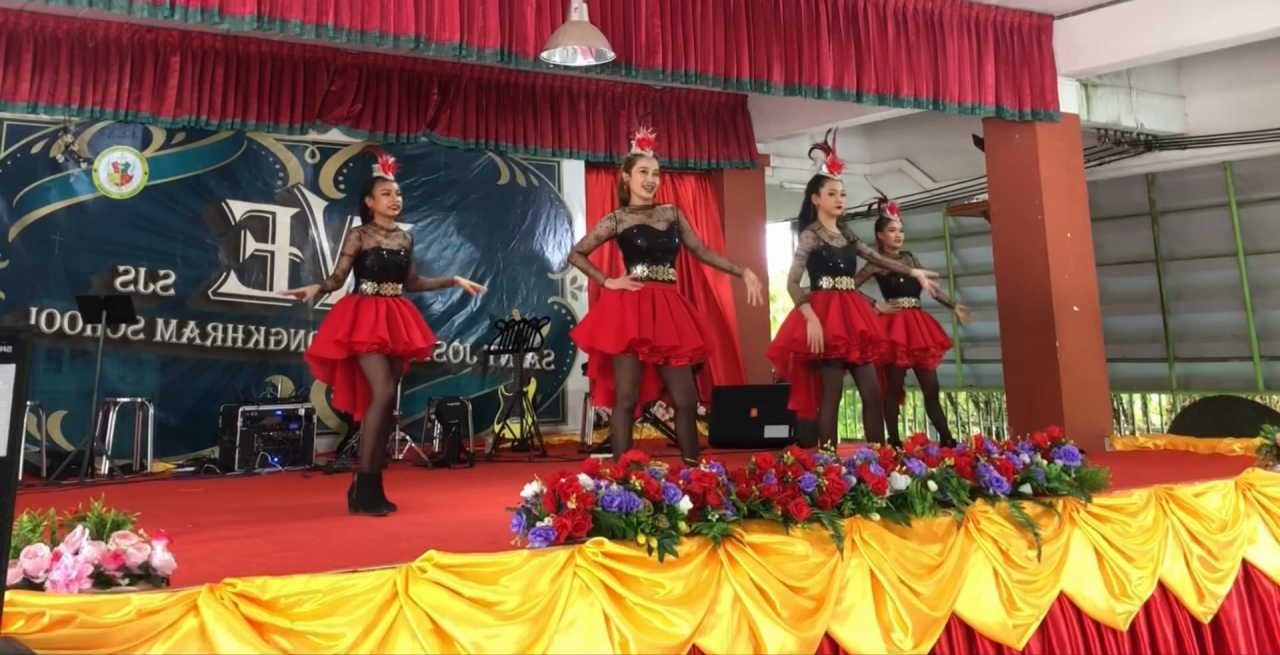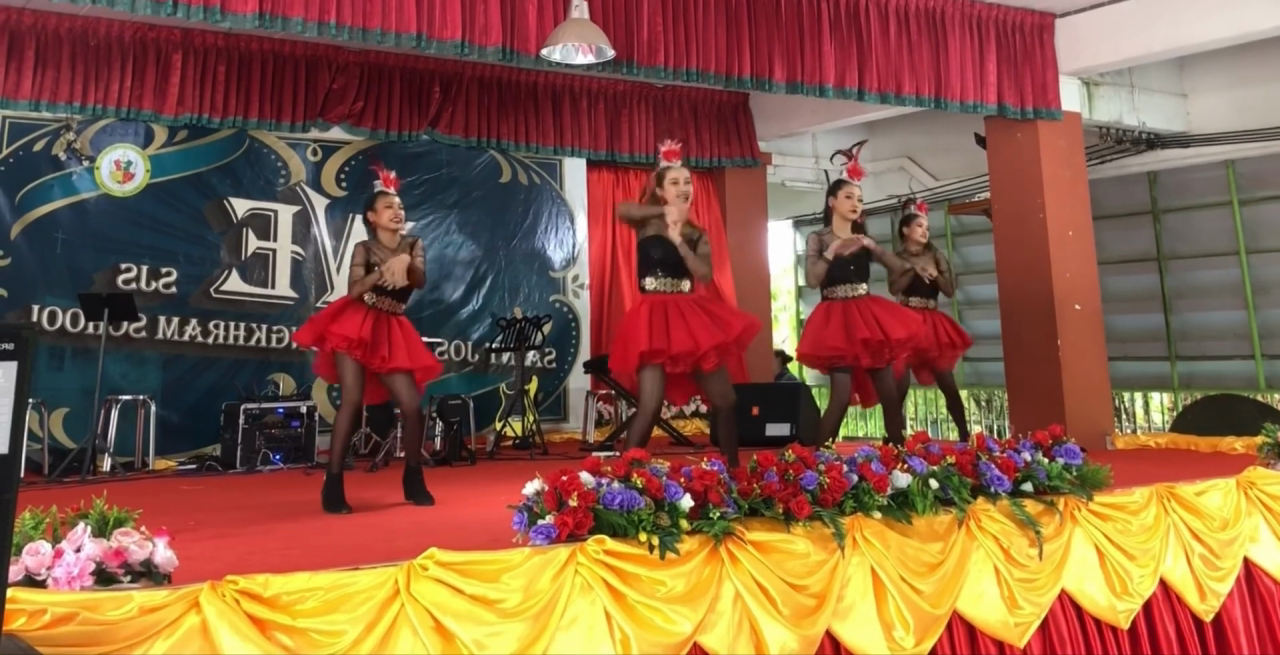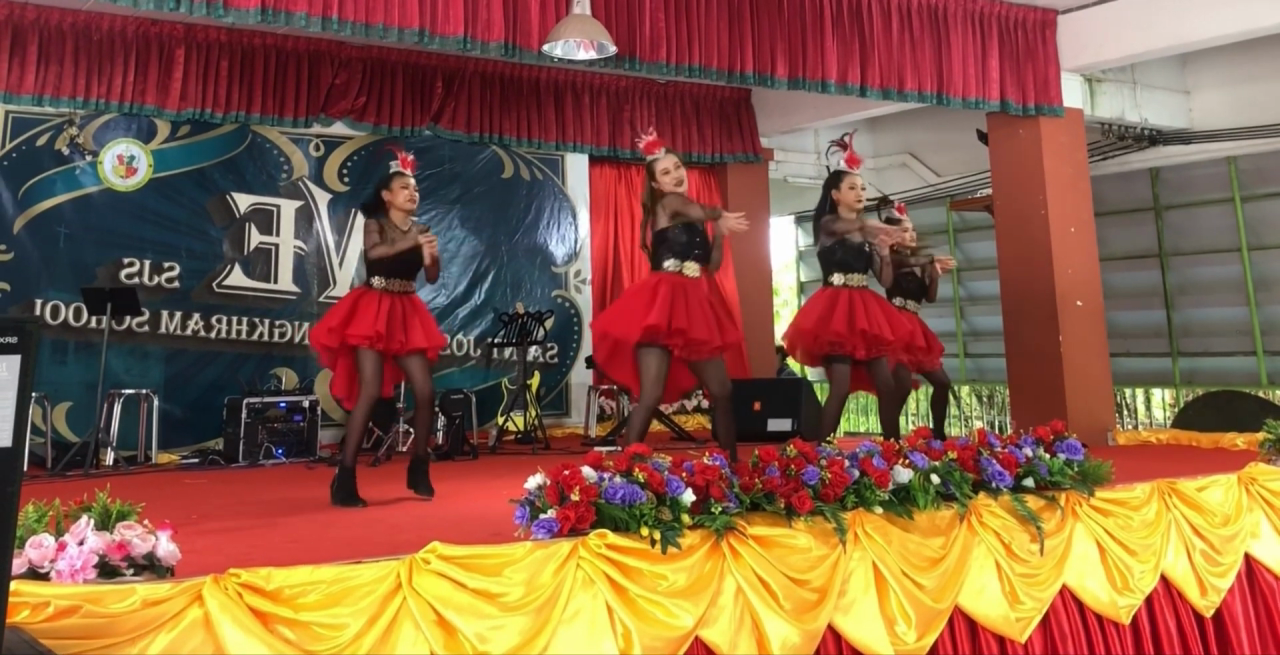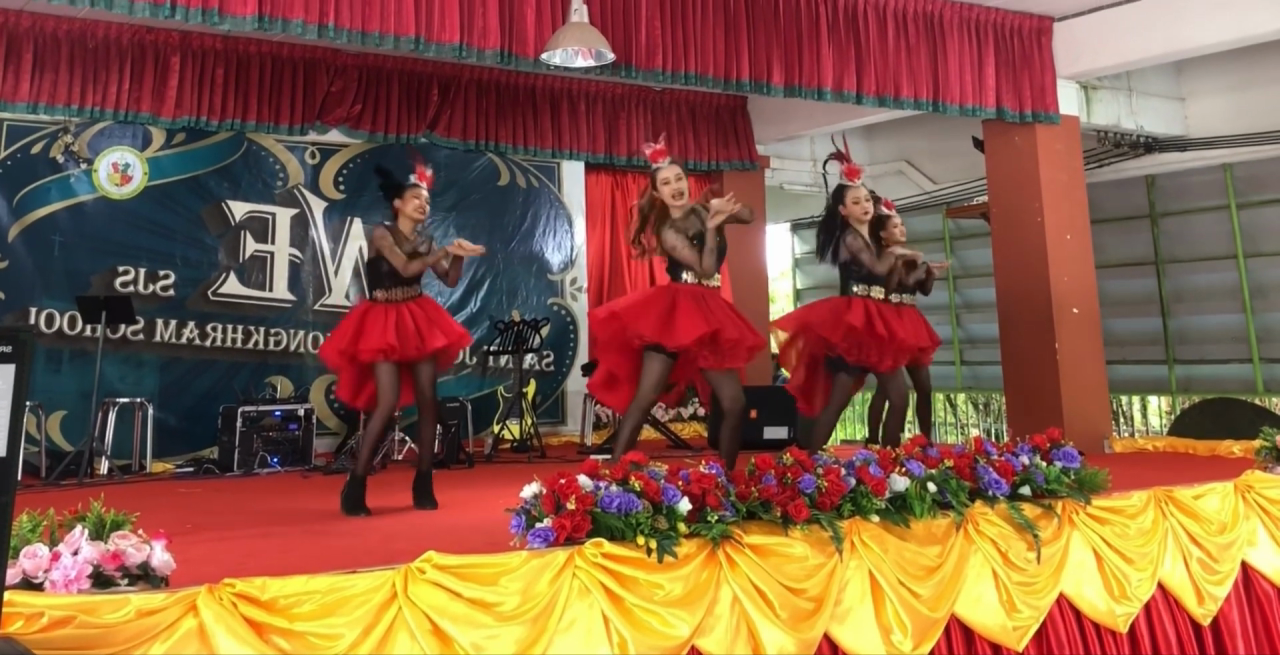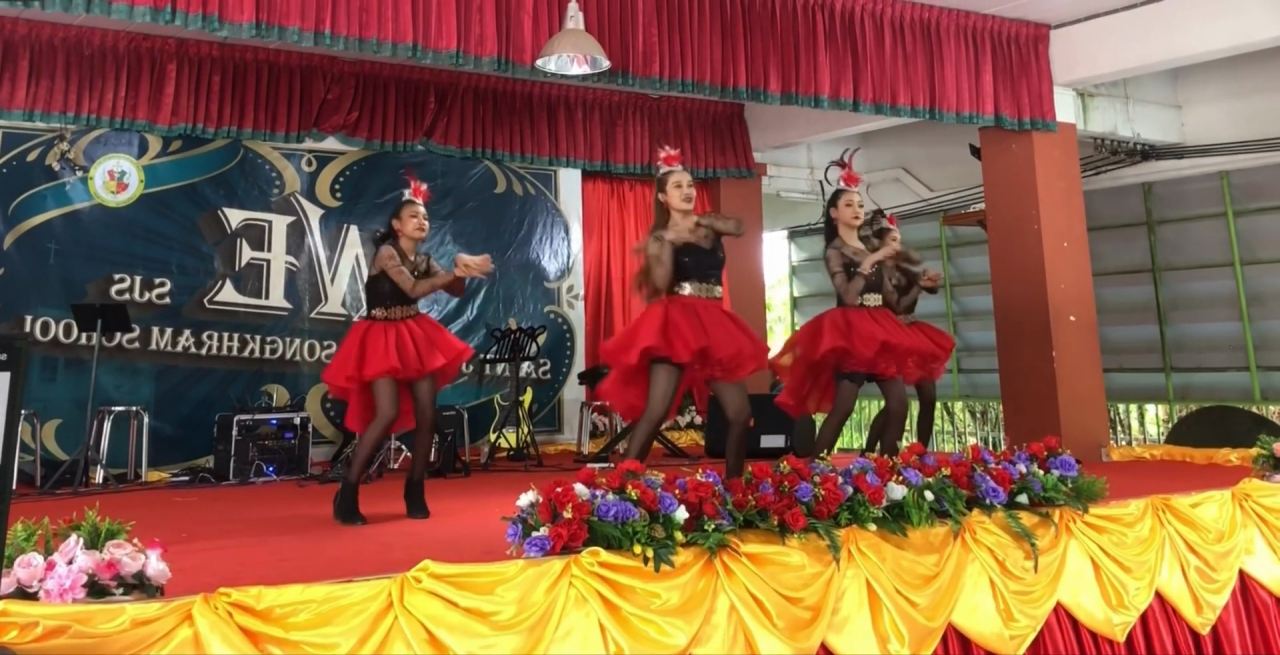
dt=1s
person 1, frame 1
left shoulder: (405, 238)
right shoulder: (358, 235)
left elbow: (413, 281)
right elbow: (337, 278)
left wrist: (455, 281)
right wrist: (316, 289)
left hip: (397, 320)
right hip: (364, 318)
left knee: (389, 402)
right knee: (381, 396)
left ankle: (374, 485)
right ankle: (361, 488)
person 1, frame 2
left shoulder: (414, 245)
right shoulder: (363, 249)
left elbow: (420, 283)
right elbow: (354, 289)
left wrist: (406, 268)
right wrist: (383, 272)
left hip: (393, 332)
right hip: (356, 325)
left knee: (413, 408)
right knee: (352, 402)
left ankle: (413, 478)
right ankle: (333, 485)
person 1, frame 3
left shoulder: (421, 231)
right shoulder: (374, 225)
left elbow: (431, 276)
right elbow: (374, 252)
left wrist: (431, 253)
right wrist: (414, 241)
left hip: (406, 316)
right hip: (373, 311)
left knee: (425, 394)
right knee: (370, 394)
left ankle: (418, 470)
right ankle: (345, 478)
person 1, frame 4
left shoulder: (426, 242)
right shoulder: (381, 234)
left elbow: (450, 281)
right elbow: (406, 269)
left wrist: (457, 255)
right wrist: (446, 252)
left hip: (416, 319)
right hip: (381, 320)
left knee: (427, 400)
right knee: (387, 403)
left ankle: (423, 482)
right ankle: (355, 485)
person 1, frame 5
left shoulder: (423, 258)
right shoulder: (387, 251)
left elbow: (456, 292)
right elbow: (412, 288)
left wrist: (464, 270)
right wrist: (452, 273)
left hip: (417, 337)
right hip: (384, 338)
left knee: (425, 417)
right knee: (387, 416)
left ankle: (415, 491)
right ankle: (347, 492)
person 2, frame 1
left shoulder: (672, 214)
right shoulder: (616, 220)
left elbow: (701, 251)
right elbow: (577, 254)
left wrist: (742, 271)
right wrist: (608, 281)
left hip: (670, 310)
right hip: (631, 311)
left knee: (686, 401)
right knee: (626, 400)
person 2, frame 2
left shoulder: (698, 233)
right shoulder: (647, 223)
left elbow: (704, 275)
right elbow: (622, 211)
left wrist: (679, 240)
right wrist: (663, 213)
left hip: (692, 317)
right hip: (652, 320)
left knee: (725, 403)
right knee: (650, 407)
person 2, frame 3
left shoulder: (693, 212)
right shoulder: (667, 205)
left elbow: (713, 264)
right elbow: (704, 211)
left wrist: (722, 228)
right wrist: (719, 218)
left hip: (695, 304)
right hip: (663, 304)
left knee: (722, 392)
right knee: (651, 398)
person 2, frame 4
left shoulder: (705, 209)
right shoulder: (666, 231)
left elbow: (747, 215)
right elbow: (701, 267)
left wrist: (720, 208)
right wrist: (712, 225)
left hip: (712, 316)
right hip: (675, 311)
left knee: (735, 405)
right knee: (642, 402)
person 2, frame 5
left shoulder: (708, 221)
right shoulder: (659, 238)
left elbow: (739, 227)
right elbow: (661, 286)
left wrist: (698, 222)
right wrist: (667, 242)
left hip: (714, 324)
right hip: (676, 323)
left knee: (739, 415)
right knee: (655, 413)
person 3, frame 1
left shoulder: (846, 236)
right shoulder: (809, 235)
left elbow: (877, 259)
right elbow: (792, 283)
left wrist: (914, 272)
right wrist: (811, 318)
left hip: (854, 314)
right hip: (826, 318)
left knee: (873, 393)
right knee: (831, 395)
person 3, frame 2
left shoulder: (865, 240)
right shoulder: (818, 239)
left elbow: (899, 268)
right elbow: (812, 279)
left wrist: (871, 245)
right wrist: (832, 249)
left hip: (870, 316)
right hip: (836, 321)
left knee: (891, 395)
right knee: (841, 398)
person 3, frame 3
left shoulder: (867, 237)
right shoulder: (830, 223)
left elbow: (886, 282)
right elbow: (858, 225)
left wrist: (885, 253)
right wrist: (881, 229)
left hip: (866, 310)
right hip: (837, 311)
left knee: (887, 387)
right knee: (840, 390)
person 3, frame 4
left shoulder: (872, 241)
right shoulder: (848, 238)
left elbow: (888, 284)
right elbow: (879, 268)
left wrist: (898, 258)
right wrist: (900, 253)
left hip: (876, 321)
right hip: (851, 321)
left knee: (899, 398)
right knee: (836, 400)
person 3, frame 5
left shoulder: (868, 246)
right shoulder: (835, 250)
left elbow: (889, 298)
right elbow: (849, 295)
left wrist: (889, 253)
right wrist: (870, 261)
left hip: (878, 328)
right hip: (850, 328)
left knee: (898, 405)
right knee: (842, 407)
person 4, frame 1
left shoulder: (910, 259)
right shoulder: (876, 263)
right elbow: (852, 286)
left wrist: (954, 305)
right wrist: (875, 303)
left hip: (919, 323)
right hip: (894, 325)
left knee: (931, 387)
right knee: (895, 388)
left ankle: (946, 438)
right ankle: (894, 441)
person 4, frame 2
left shoulder: (936, 256)
right shoulder: (897, 258)
left elbow: (950, 291)
right elbow: (894, 289)
left wrist: (936, 274)
right wrist: (914, 270)
left hip: (933, 323)
left knee: (949, 387)
right knee: (901, 388)
left ankle: (965, 437)
person 4, frame 3
left shoulder: (919, 261)
right shoulder: (893, 257)
left elbow: (929, 297)
right elbow: (910, 261)
left wrist: (935, 274)
right wrist: (933, 260)
left hip: (914, 327)
left knee: (942, 382)
right knee: (902, 389)
left ankle: (938, 434)
person 4, frame 4
left shoulder: (908, 256)
left elbow: (925, 290)
right elbow: (904, 280)
left wrist: (932, 272)
right wrist: (926, 269)
left hip: (910, 320)
left knee: (924, 387)
right knee: (886, 387)
left ankle: (926, 442)
person 4, frame 5
left shoulder: (906, 271)
left elbow: (933, 288)
right elbow: (895, 307)
left wrist: (930, 279)
right wrist: (918, 286)
left hip: (914, 335)
left knee: (928, 399)
